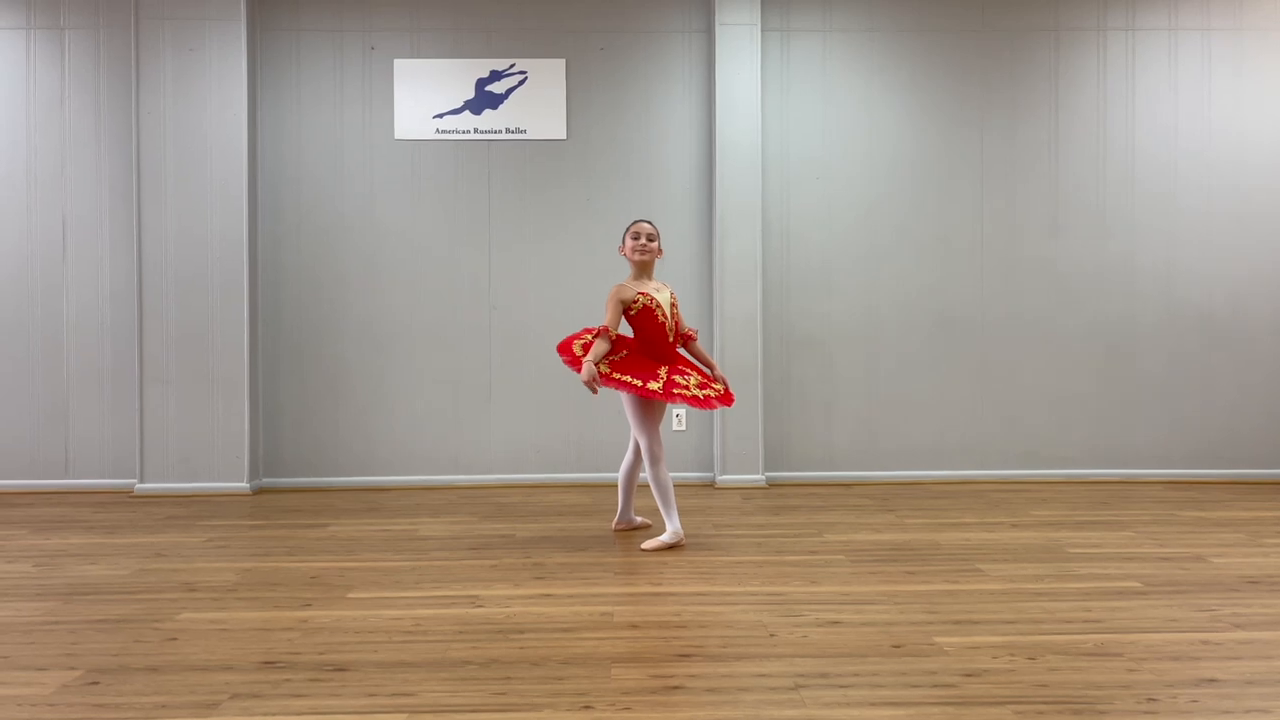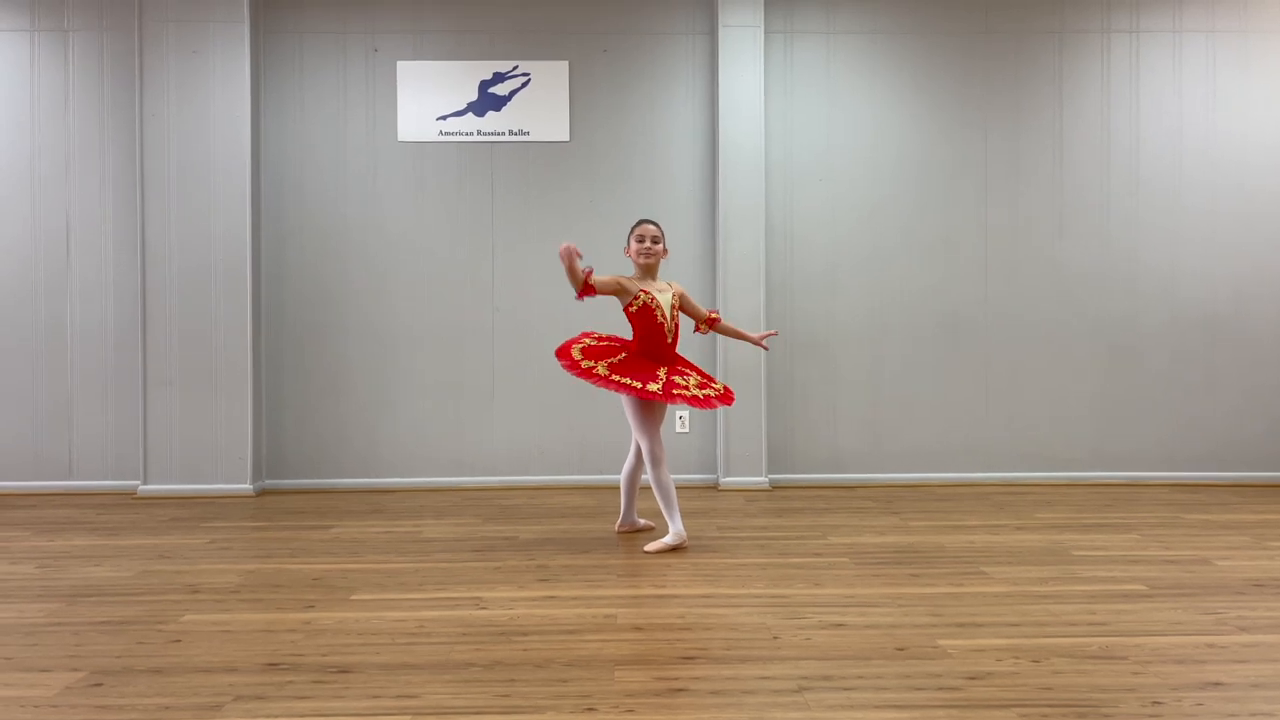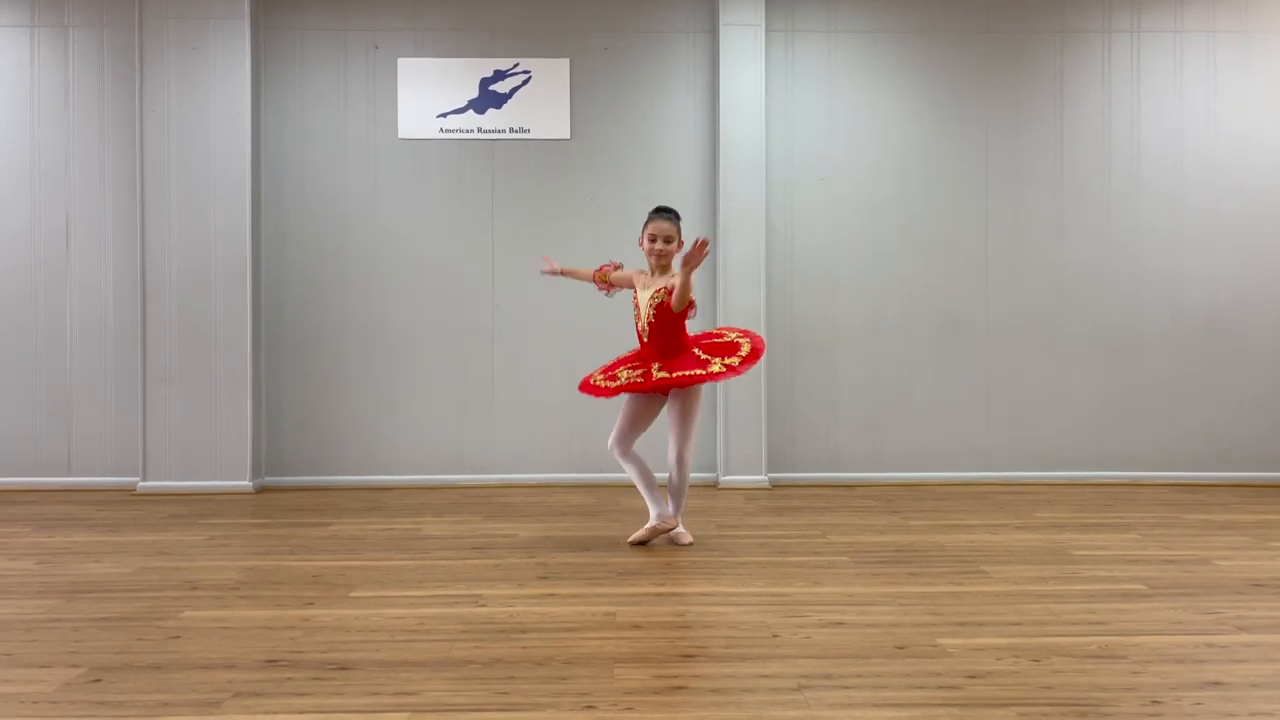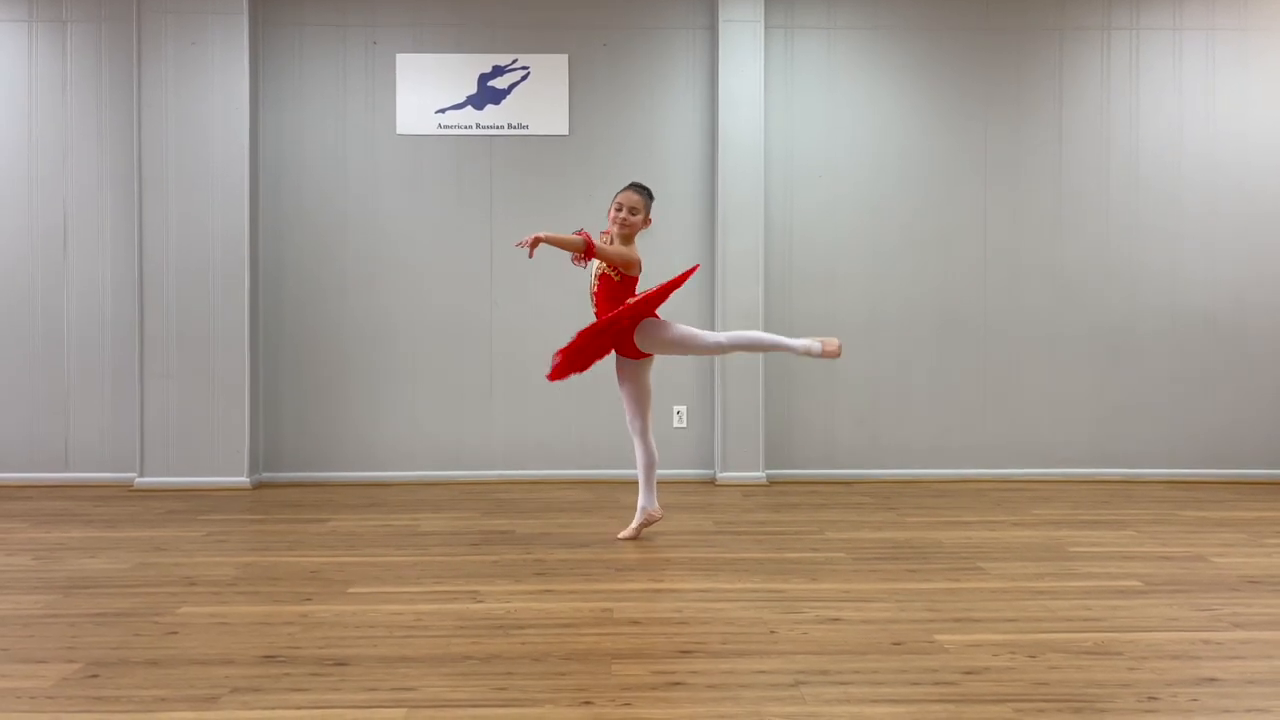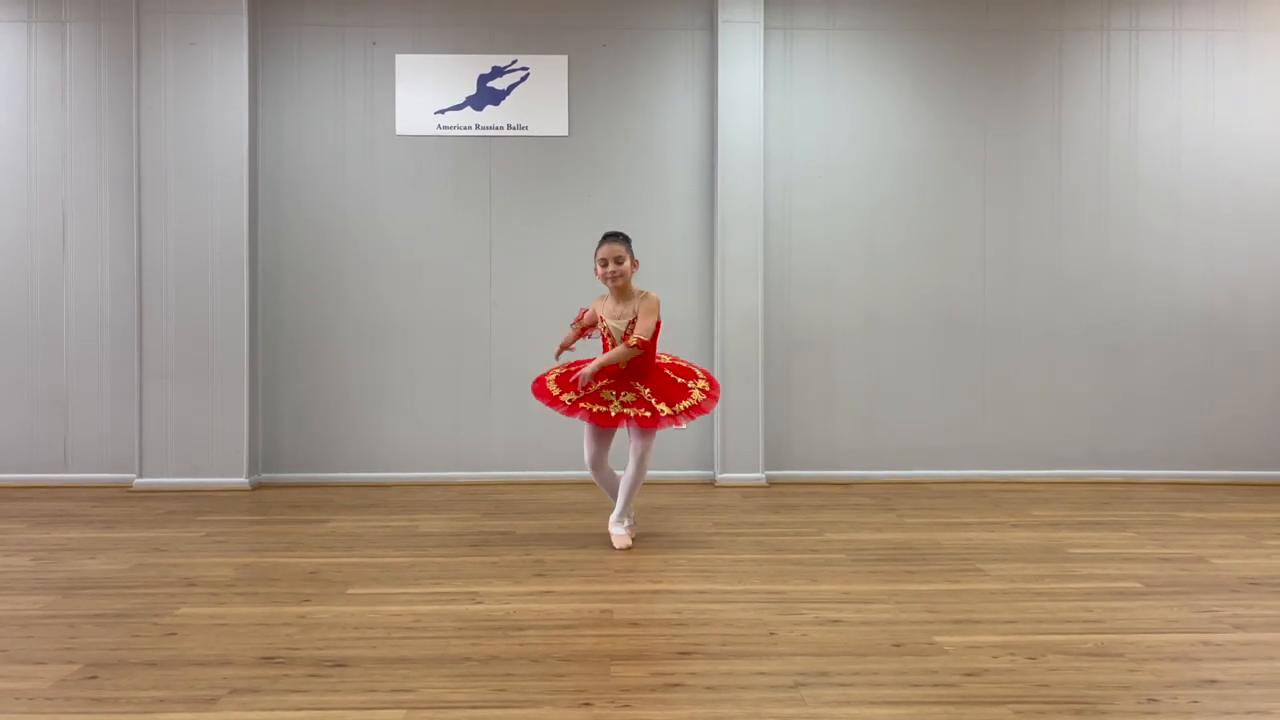
dt=0.7s
person 1, frame 1
left shoulder: (668, 291)
right shoulder: (621, 292)
left elbow: (685, 336)
right elbow: (606, 336)
left wrist: (712, 366)
right wrist: (588, 363)
left hip: (663, 372)
right hip: (636, 371)
left knee: (640, 448)
right knee: (653, 451)
left ankle: (625, 515)
right ankle: (673, 528)
person 1, frame 2
left shoulder: (675, 290)
right shoulder: (624, 286)
left elbow: (708, 320)
right elbow: (582, 283)
left wrist: (749, 336)
right wrist: (569, 260)
left hip: (664, 372)
right hip: (636, 371)
left knee: (642, 450)
right knee: (654, 451)
left ankle: (627, 518)
right ankle: (677, 530)
person 1, frame 3
left shoulder: (679, 281)
right shoulder: (638, 278)
left elbow: (678, 306)
right elbow: (602, 275)
left wrist: (688, 272)
right wrist: (562, 270)
left hip: (686, 370)
right hip: (650, 373)
left knee: (679, 456)
right knee: (619, 443)
left ankle: (676, 518)
right ankle: (660, 515)
person 1, frame 4
left shoulder: (627, 255)
right shoulder: (606, 242)
left elbow: (589, 247)
left wrist: (542, 238)
left hip: (639, 329)
right hip: (623, 344)
left knee: (719, 343)
right knee: (638, 427)
left ankle: (806, 346)
right ankle: (647, 508)
person 1, frame 5
left shoulder: (649, 301)
right shoulder: (598, 306)
left elbow: (638, 346)
right elbow: (579, 329)
left wrist: (596, 364)
right wrist: (563, 346)
left hip: (648, 387)
right hip: (608, 387)
left knee: (640, 453)
right knee: (594, 461)
left ankle: (619, 519)
right ankle: (623, 513)
